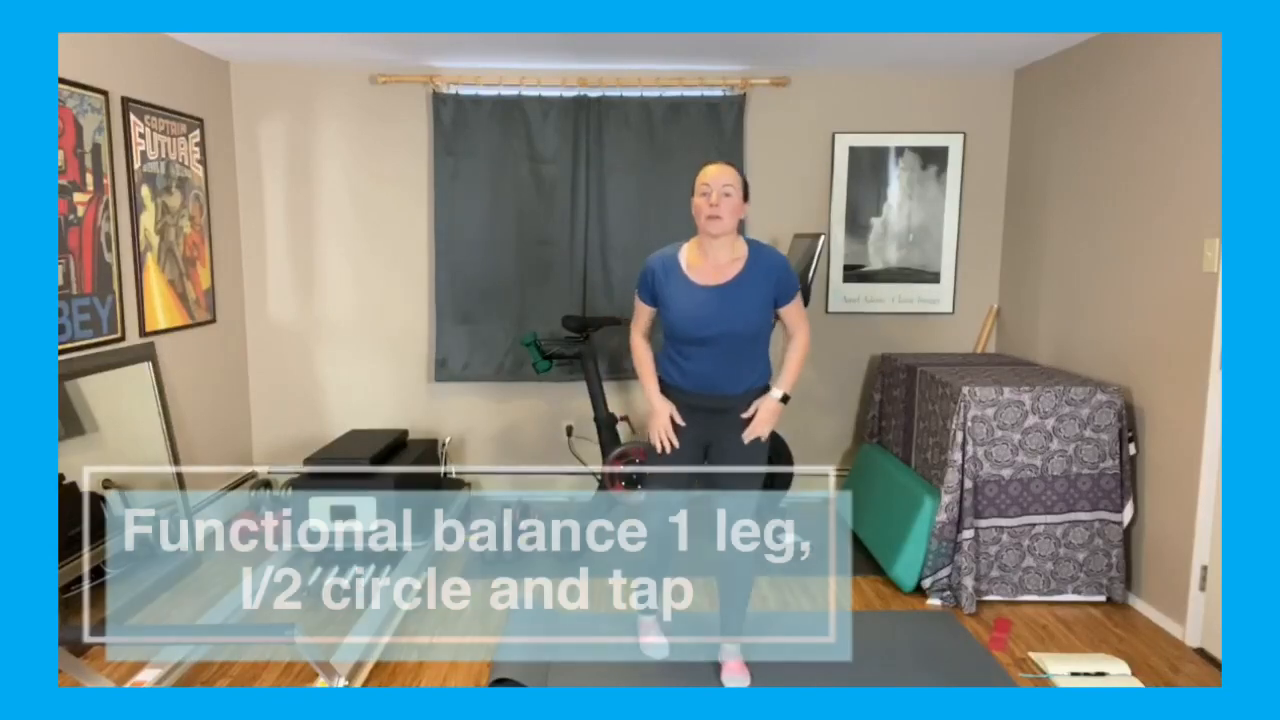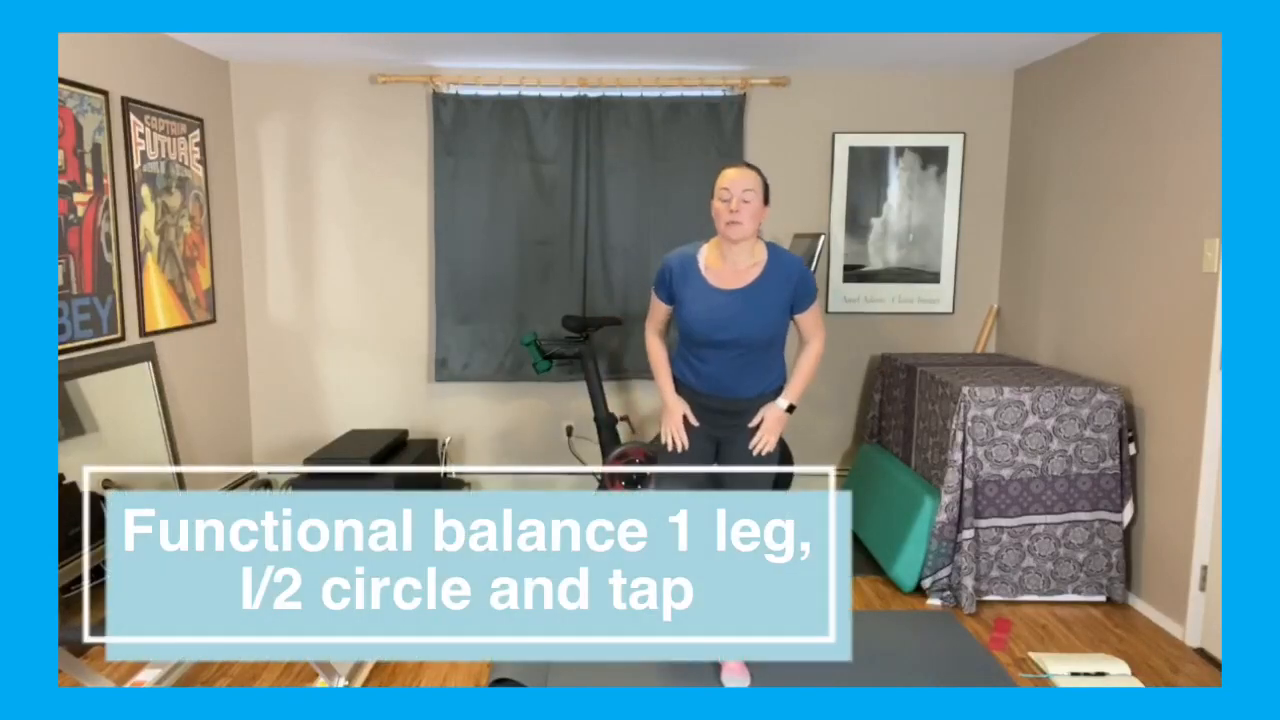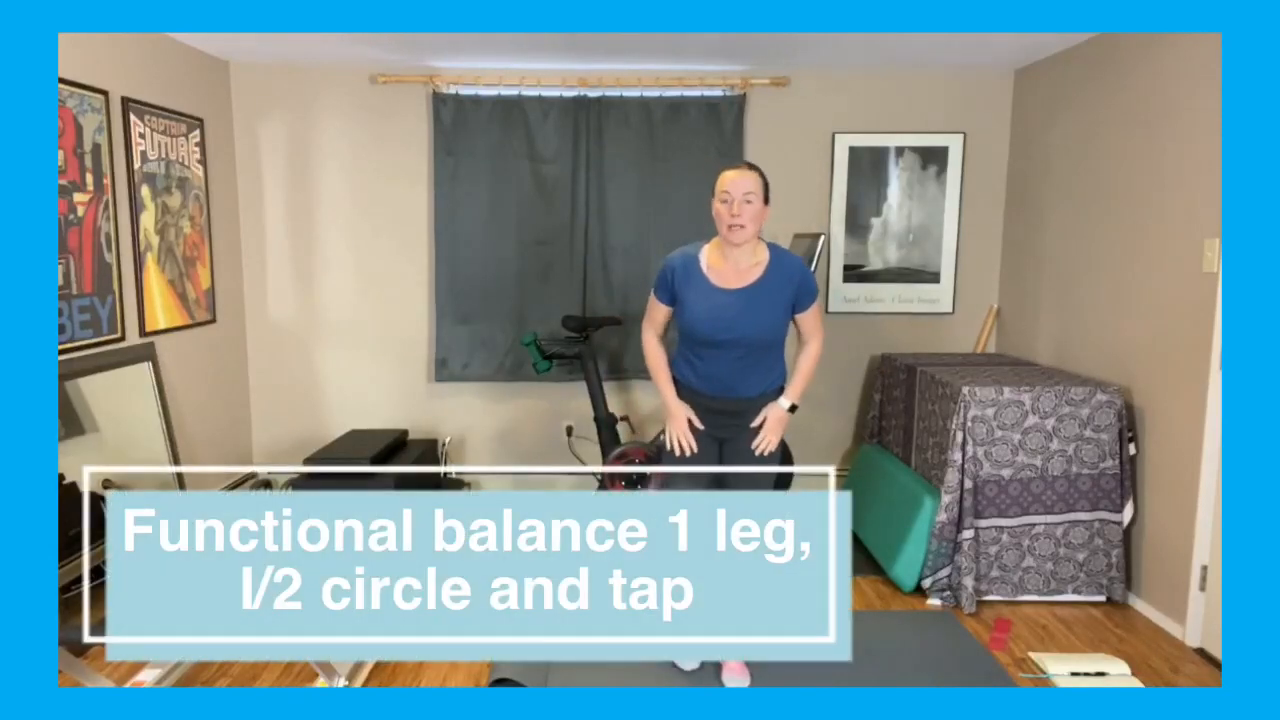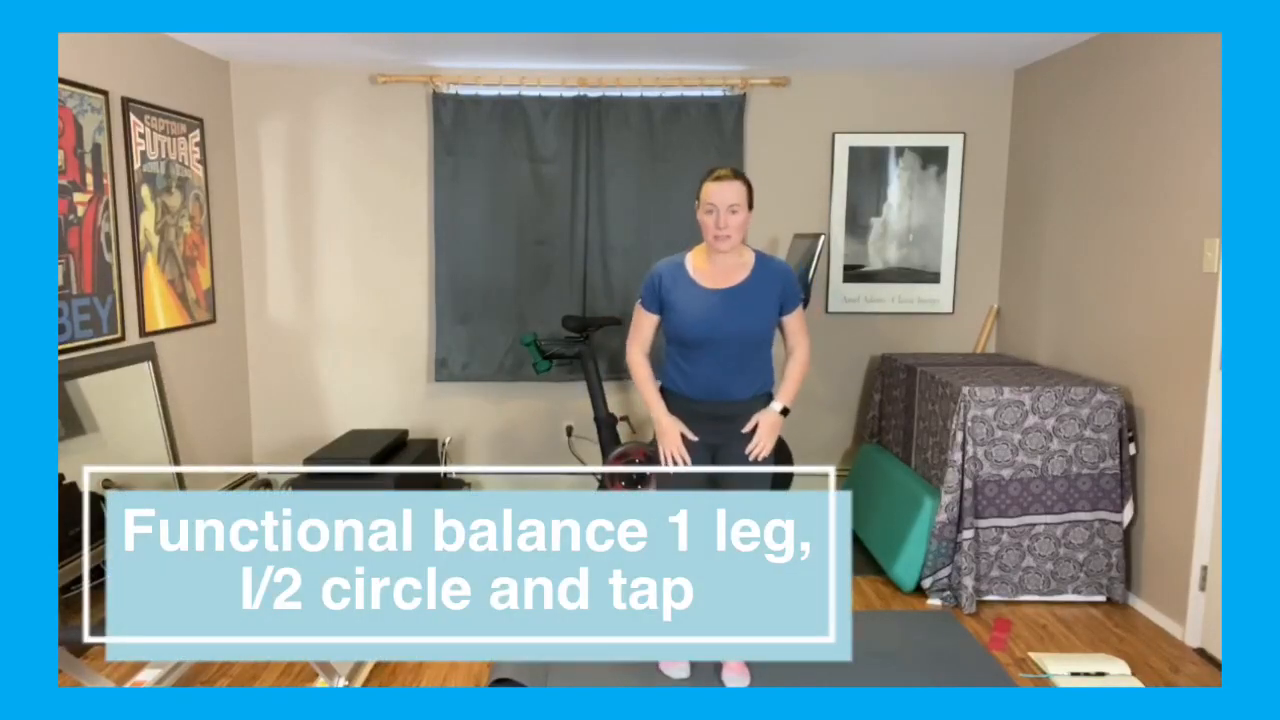
dt=0.3s
person 1, frame 1
left shoulder: (771, 267)
right shoulder: (660, 268)
left elbow: (798, 333)
right elbow: (639, 334)
left wrist: (778, 396)
right wrist: (653, 398)
left hip: (743, 416)
right hip: (679, 411)
left knee: (737, 530)
right knee: (663, 519)
left ankle: (731, 644)
right ankle: (652, 610)
person 1, frame 2
left shoulder: (790, 272)
right shoulder: (678, 266)
left elbow: (814, 340)
right elbow: (654, 331)
left wrist: (785, 405)
right wrist: (668, 398)
left hip: (754, 417)
right hip: (691, 410)
person 1, frame 3
left shoulder: (791, 271)
right shoulder: (680, 266)
left elbow: (813, 340)
right elbow: (651, 334)
left wrist: (786, 404)
right wrist: (671, 401)
left hip: (755, 417)
right hip: (693, 411)
person 1, frame 4
left shoulder: (777, 277)
right shoulder: (666, 276)
left elbow: (799, 347)
right elbow: (636, 351)
left wrist: (779, 409)
right wrist: (660, 417)
left hip: (747, 423)
right hip: (684, 421)
